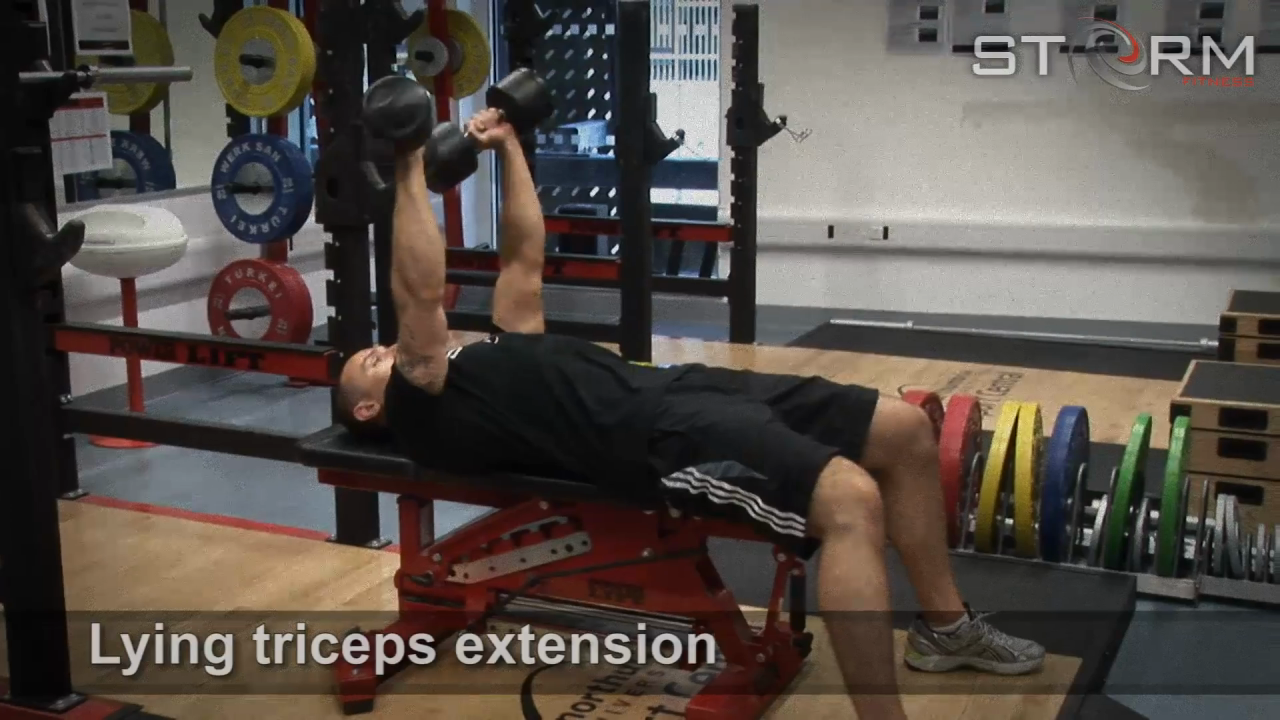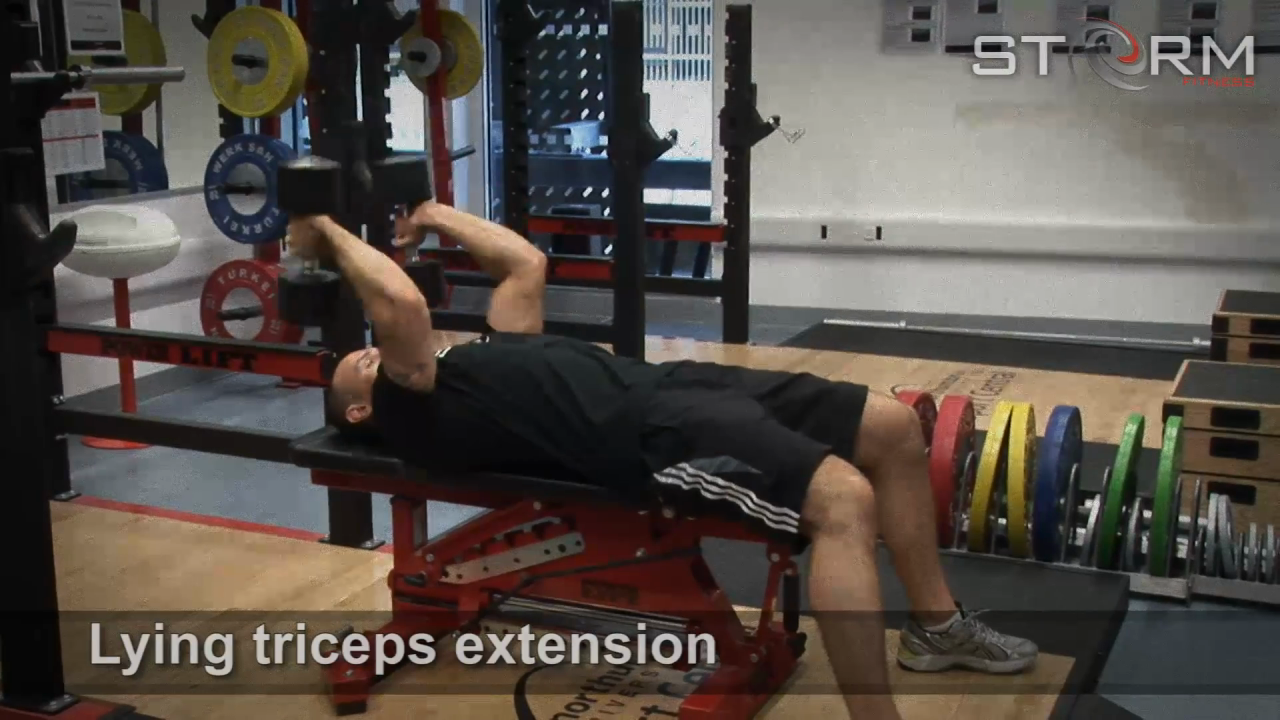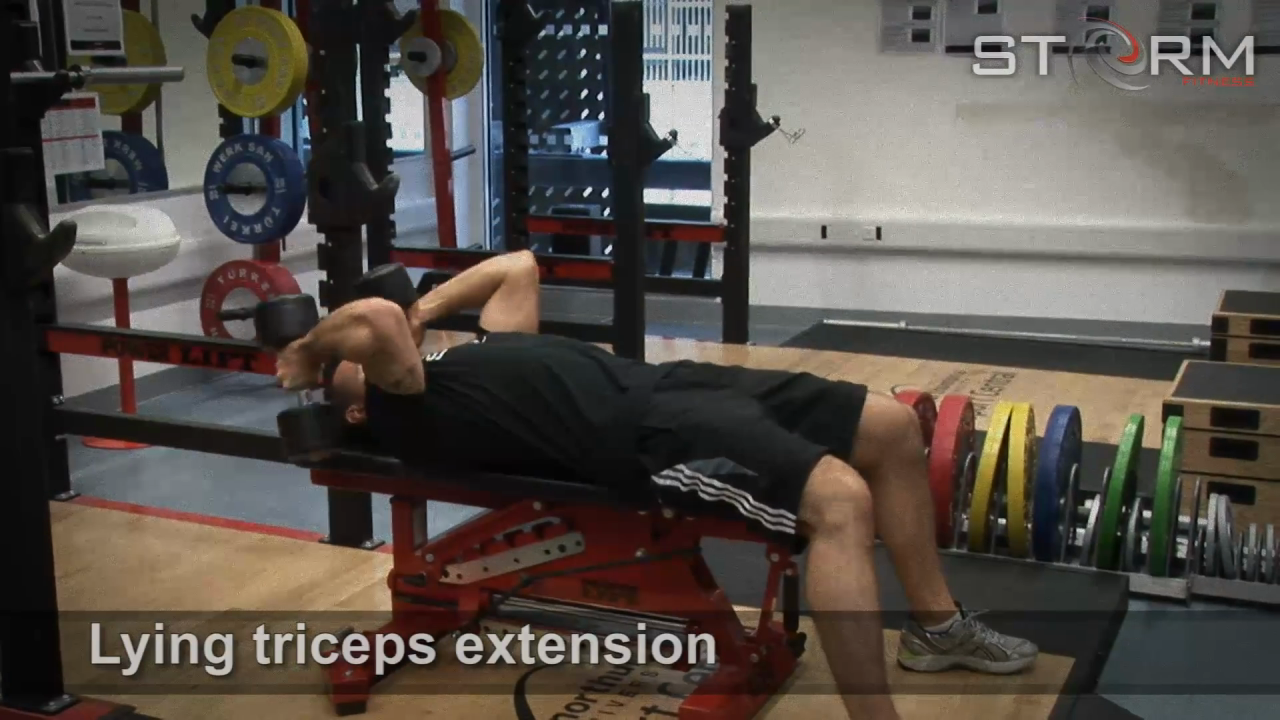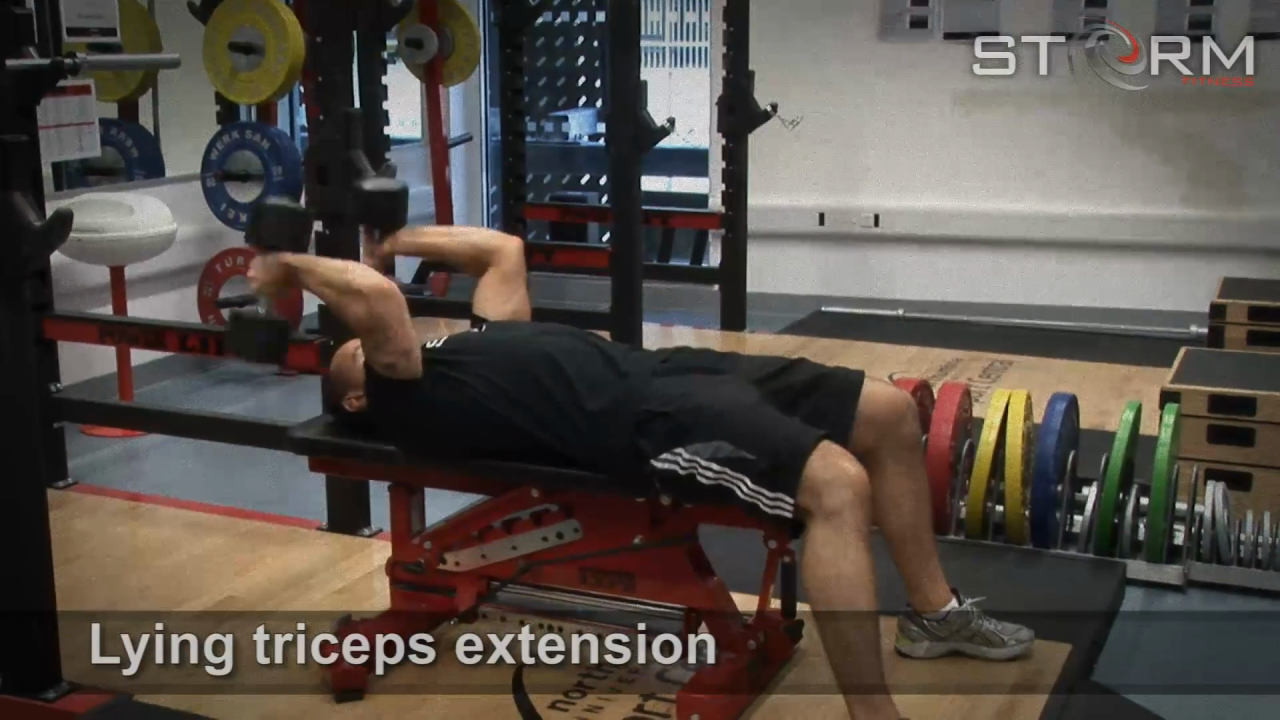
dt=1s
person 1, frame 1
left shoulder: (487, 356)
right shoulder: (429, 414)
left elbow: (523, 261)
right elbow: (421, 295)
left wrist: (509, 146)
right wrist: (409, 169)
left hip: (677, 387)
right hip: (657, 437)
left knee: (906, 431)
right knee: (851, 502)
left ankle: (946, 624)
person 1, frame 2
left shoulder: (470, 363)
right shoulder: (415, 414)
left elbow: (527, 266)
right elbow: (403, 305)
left wrist: (435, 215)
right wrist: (330, 234)
left hip: (666, 383)
right hip: (647, 434)
left knee: (895, 429)
right knee: (844, 501)
left ankle: (937, 624)
person 1, frame 3
left shoulder: (462, 360)
right shoulder: (408, 413)
left elbow: (519, 267)
right elbow: (377, 320)
left wrist: (427, 305)
right wrist: (309, 350)
left hip: (663, 384)
right hip: (644, 436)
left knee: (893, 428)
right knee: (840, 500)
left ankle: (937, 624)
person 1, frame 4
left shoulder: (465, 345)
right shoulder: (409, 399)
left elbow: (505, 249)
right elbow: (375, 296)
left wrist: (393, 237)
right wrist: (285, 264)
left hip: (665, 370)
right hip: (642, 420)
left knee: (891, 414)
right knee: (838, 484)
left ankle: (934, 612)
